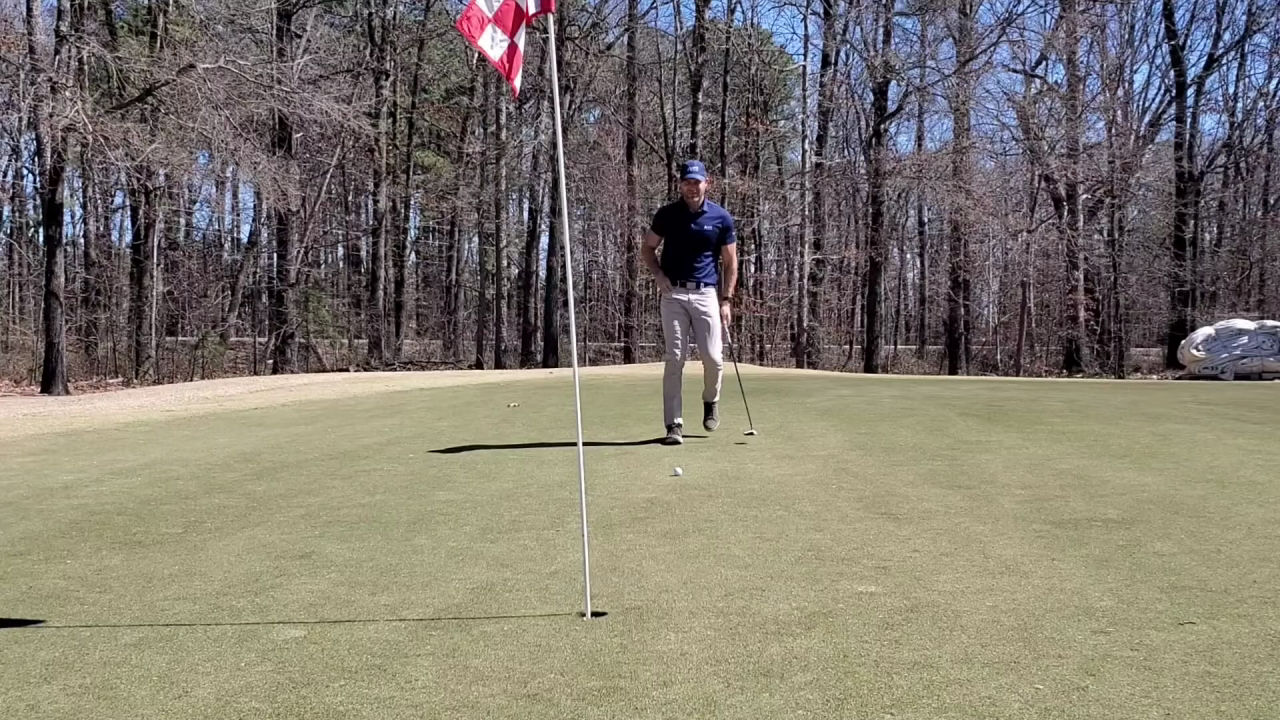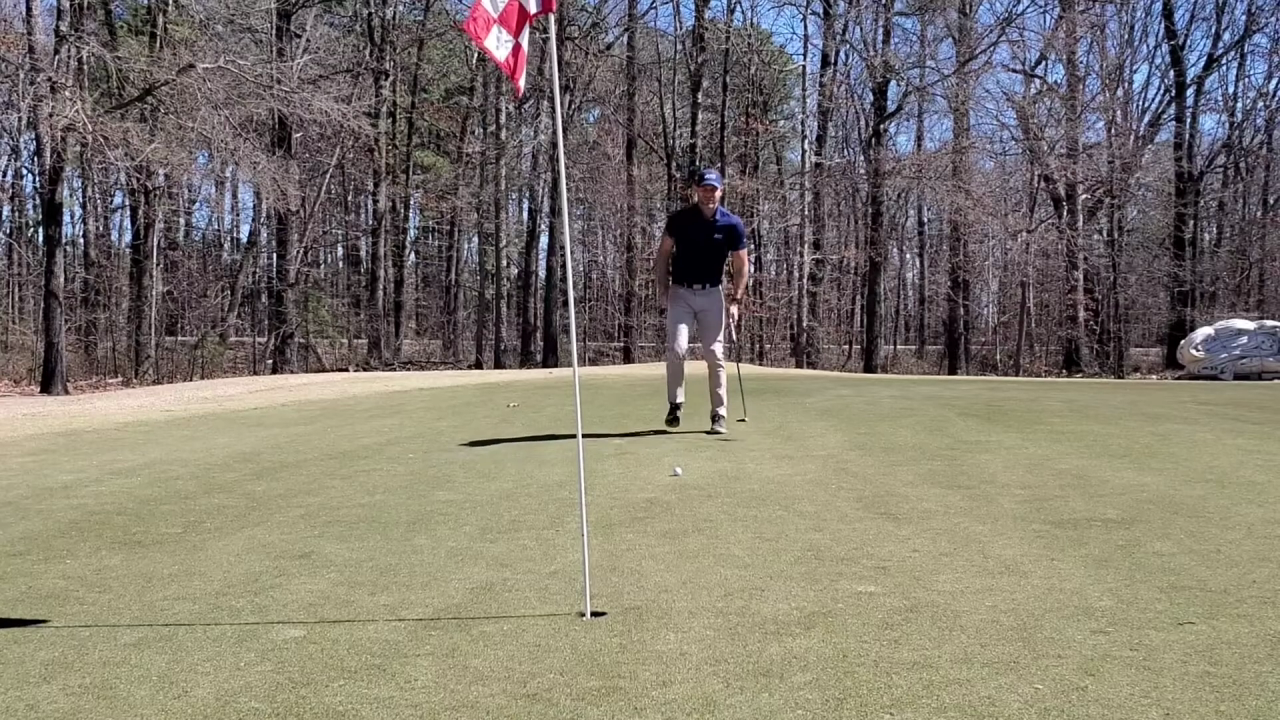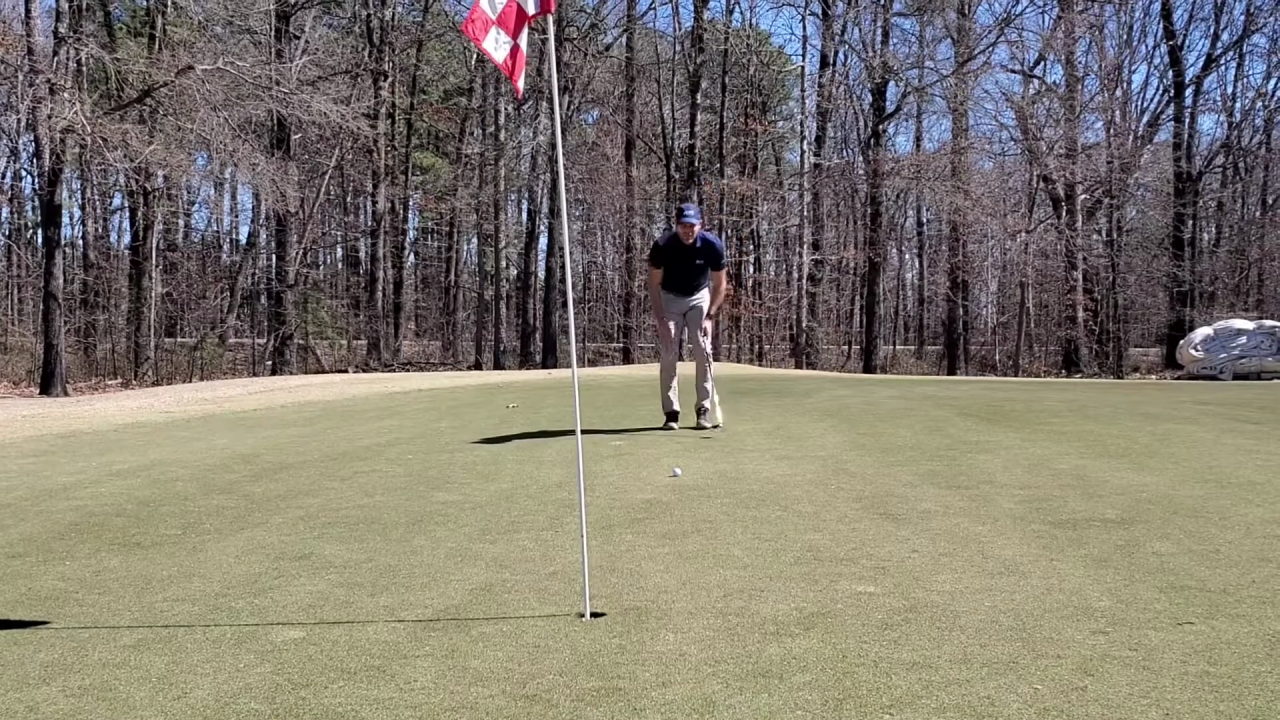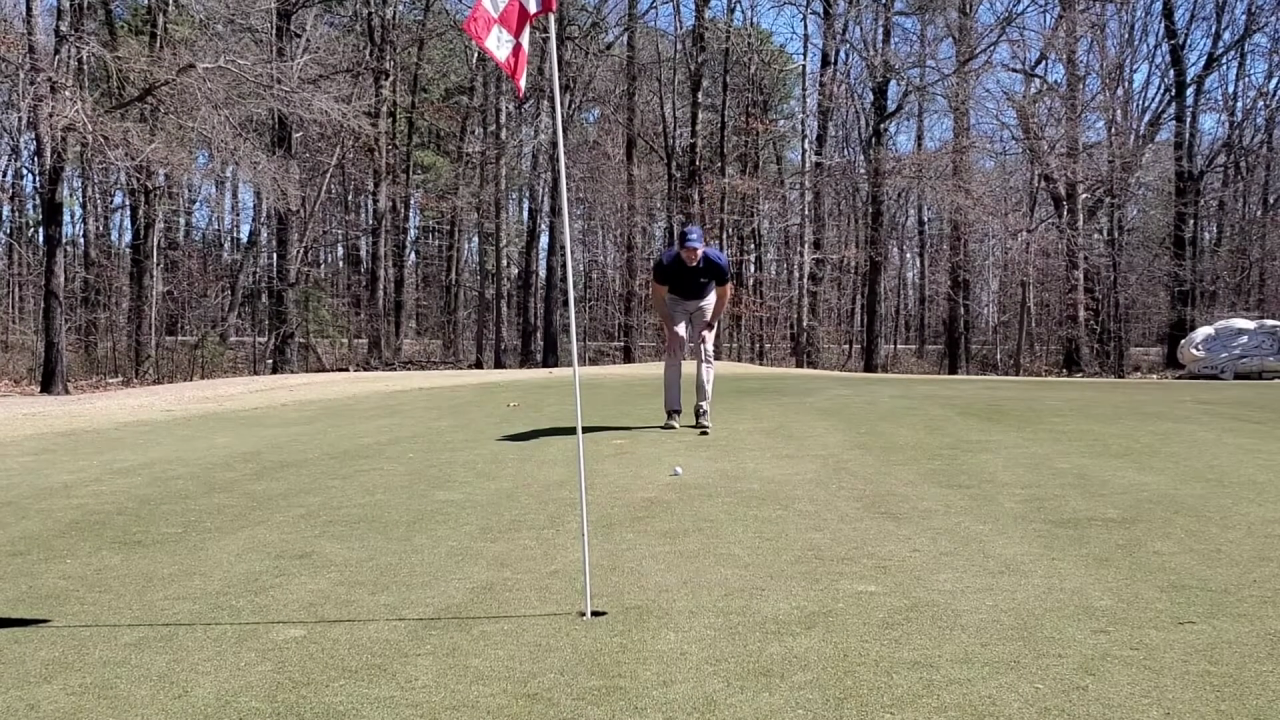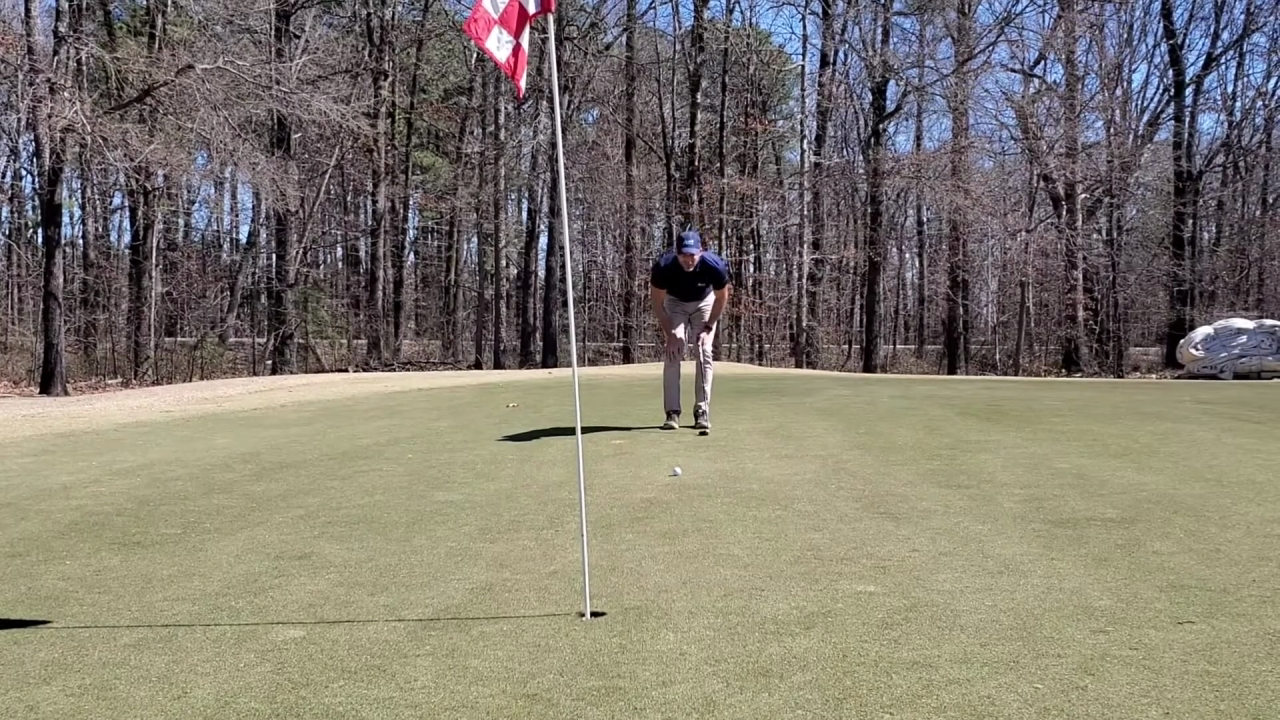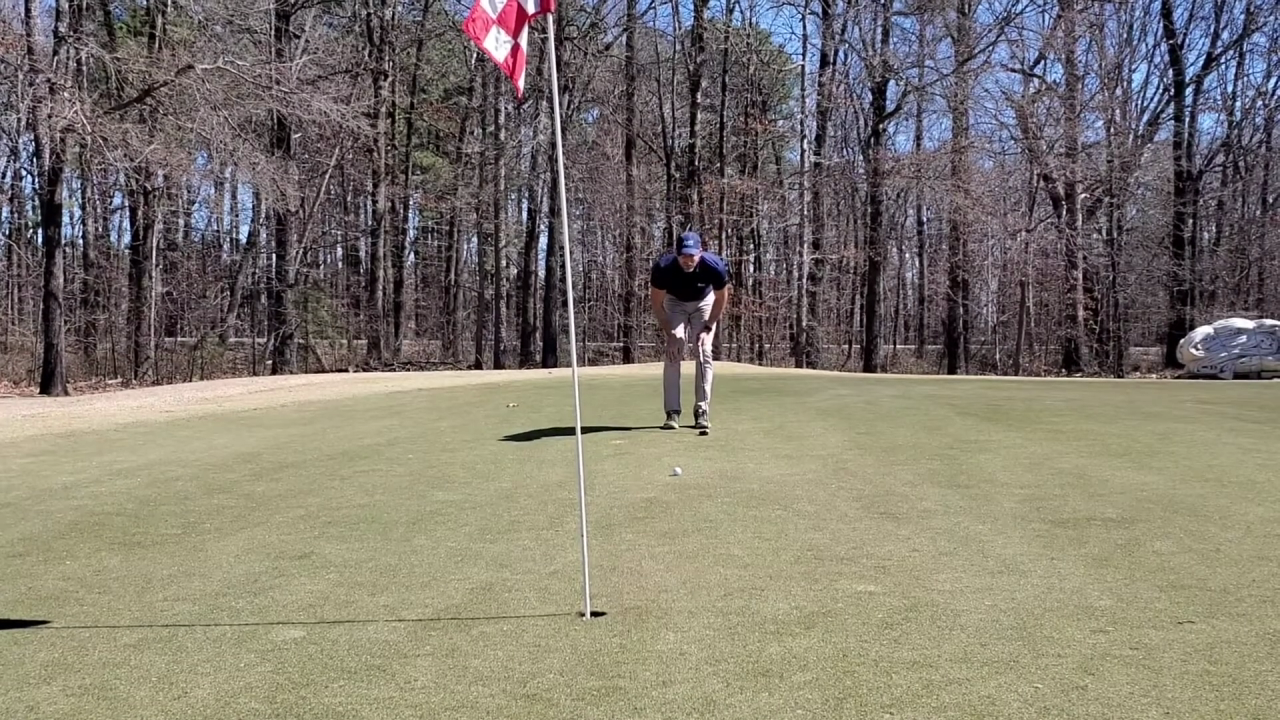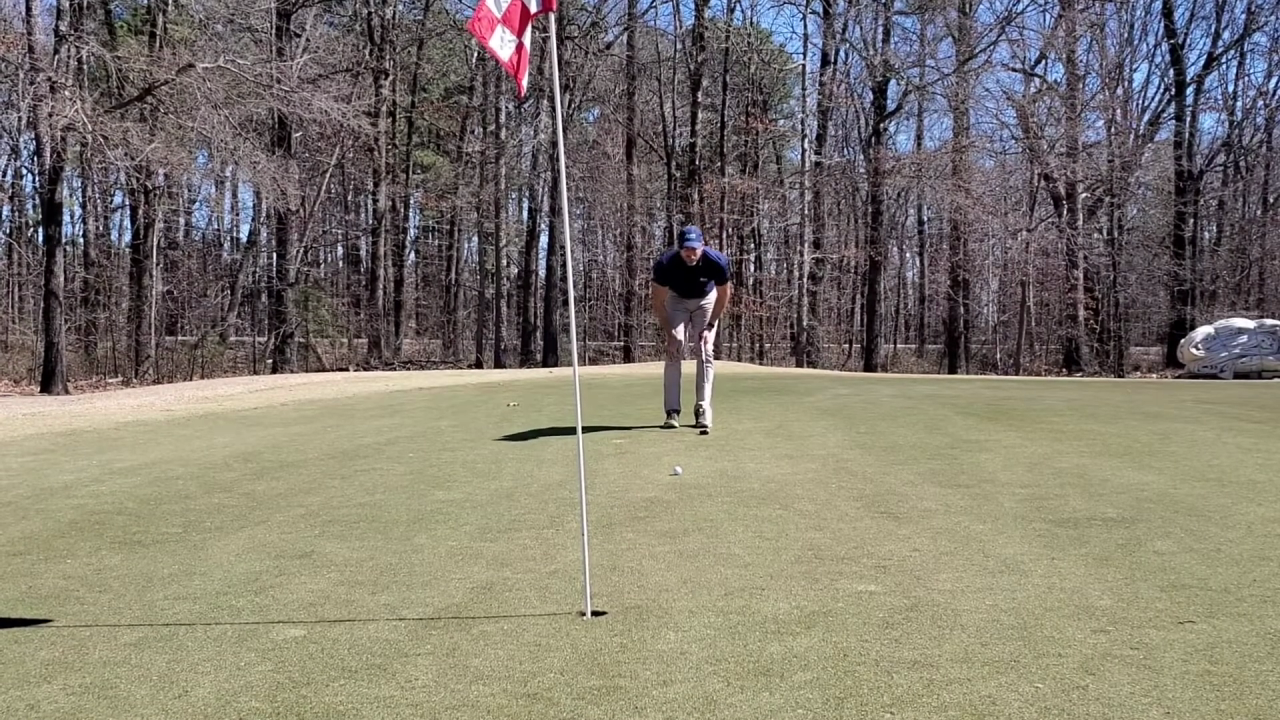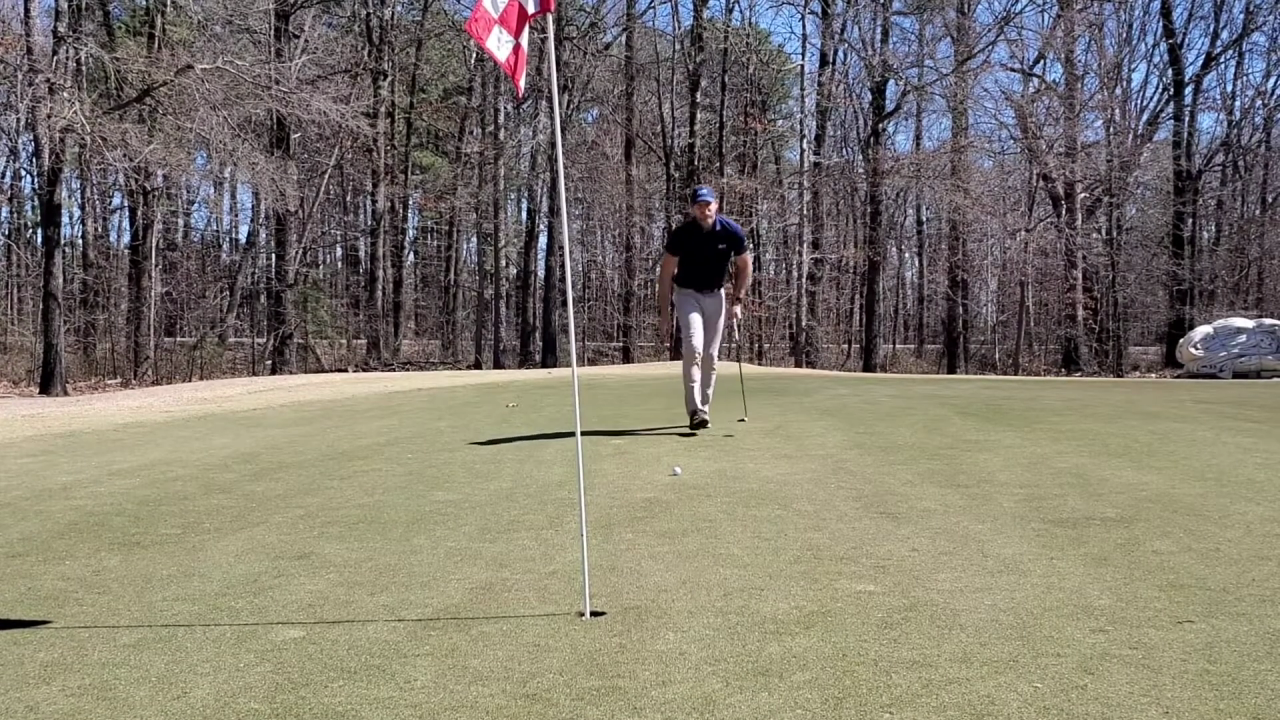
dt=0.5s
person 1, frame 1
left shoulder: (721, 217)
right shoulder: (666, 215)
left elbow: (730, 261)
right elbow: (648, 248)
left wrist: (726, 300)
right wrist: (658, 274)
left hip: (706, 294)
right hip: (673, 294)
left knee: (713, 357)
right knee: (675, 359)
left ankle: (710, 401)
right ankle: (674, 425)
person 1, frame 2
left shoulder: (733, 224)
right shoulder: (679, 218)
left elbow: (741, 266)
right elbow: (664, 252)
left wrist: (735, 300)
right wrist: (662, 285)
left hip: (712, 294)
right hip: (680, 294)
left knee: (714, 355)
right knee: (677, 350)
left ankle: (719, 415)
right ankle: (675, 404)
person 1, frame 3
left shoulder: (713, 245)
right shoulder: (662, 246)
left elbow: (719, 284)
right elbow: (653, 285)
left wrist: (710, 317)
right wrist: (661, 321)
left hip: (700, 297)
right hip: (670, 299)
left knee: (703, 351)
right knee: (668, 354)
left ankle: (703, 409)
right ankle: (671, 412)
person 1, frame 4
left shoulder: (717, 262)
right shoulder: (665, 263)
left elbow: (723, 295)
right elbow: (658, 298)
left wrist: (710, 325)
right wrist: (671, 331)
left hip: (705, 301)
right hip: (675, 302)
left knee: (705, 352)
right knee: (673, 352)
left ankle: (703, 410)
right ankle: (673, 411)
person 1, frame 5
left shoulder: (715, 266)
right shoulder: (663, 267)
left elbow: (721, 297)
right elbow: (657, 303)
left wrist: (708, 328)
right wrist: (669, 334)
left hip: (704, 302)
right hip: (675, 303)
left knee: (704, 352)
right knee: (672, 352)
left ankle: (702, 410)
right ankle: (672, 412)
person 1, frame 6
left shoulder: (715, 266)
right shoulder: (663, 267)
left elbow: (721, 297)
right elbow: (657, 303)
left wrist: (708, 328)
right wrist: (669, 334)
left hip: (704, 302)
right hip: (675, 303)
left knee: (704, 352)
right knee: (673, 352)
left ankle: (702, 410)
right ankle: (672, 412)
person 1, frame 7
left shoulder: (717, 262)
right shoulder: (665, 264)
left elbow: (724, 295)
right elbow: (658, 301)
left wrist: (710, 327)
right wrist: (669, 334)
left hip: (706, 300)
right hip: (676, 300)
left knee: (705, 352)
right knee: (674, 351)
left ankle: (703, 410)
right ankle: (672, 411)
person 1, frame 8
left shoulder: (732, 231)
right shoulder: (680, 234)
left elbow: (744, 267)
right elbow: (666, 275)
left wrist: (737, 300)
right wrist: (664, 314)
left hip: (715, 295)
right hip: (687, 294)
left knee: (710, 355)
right knee: (694, 347)
left ankle: (703, 408)
right ankle: (695, 409)
